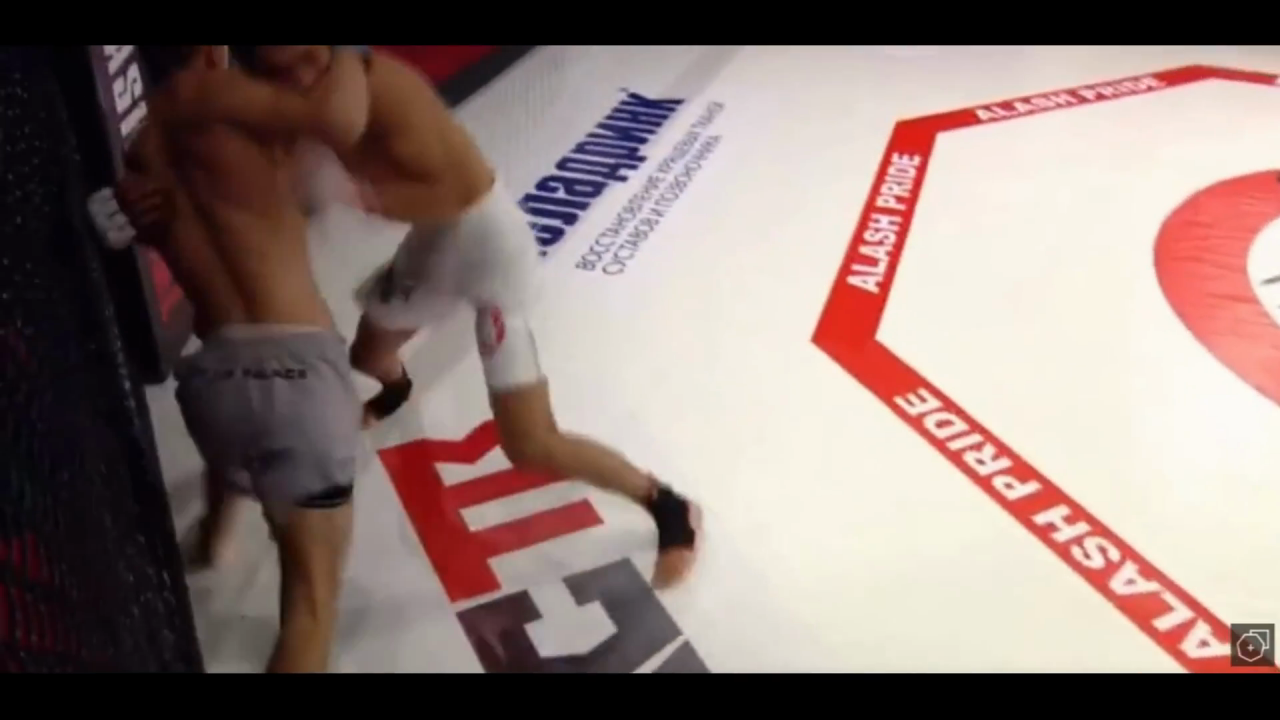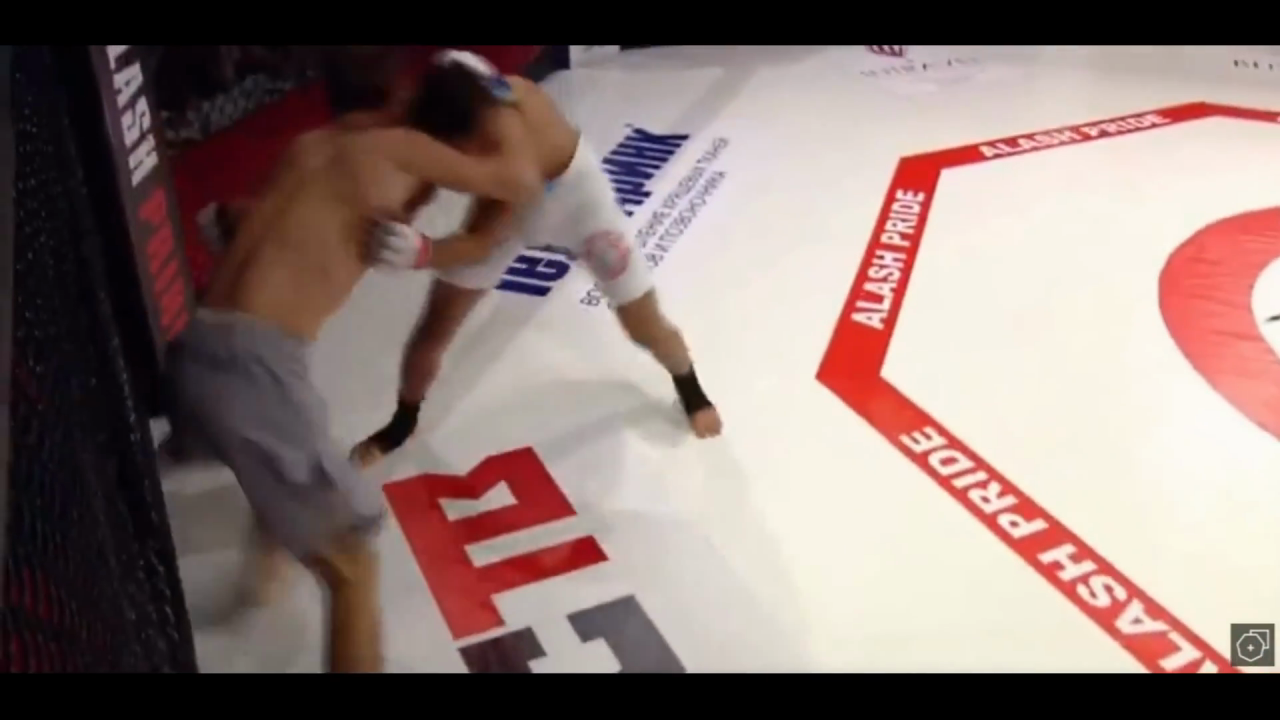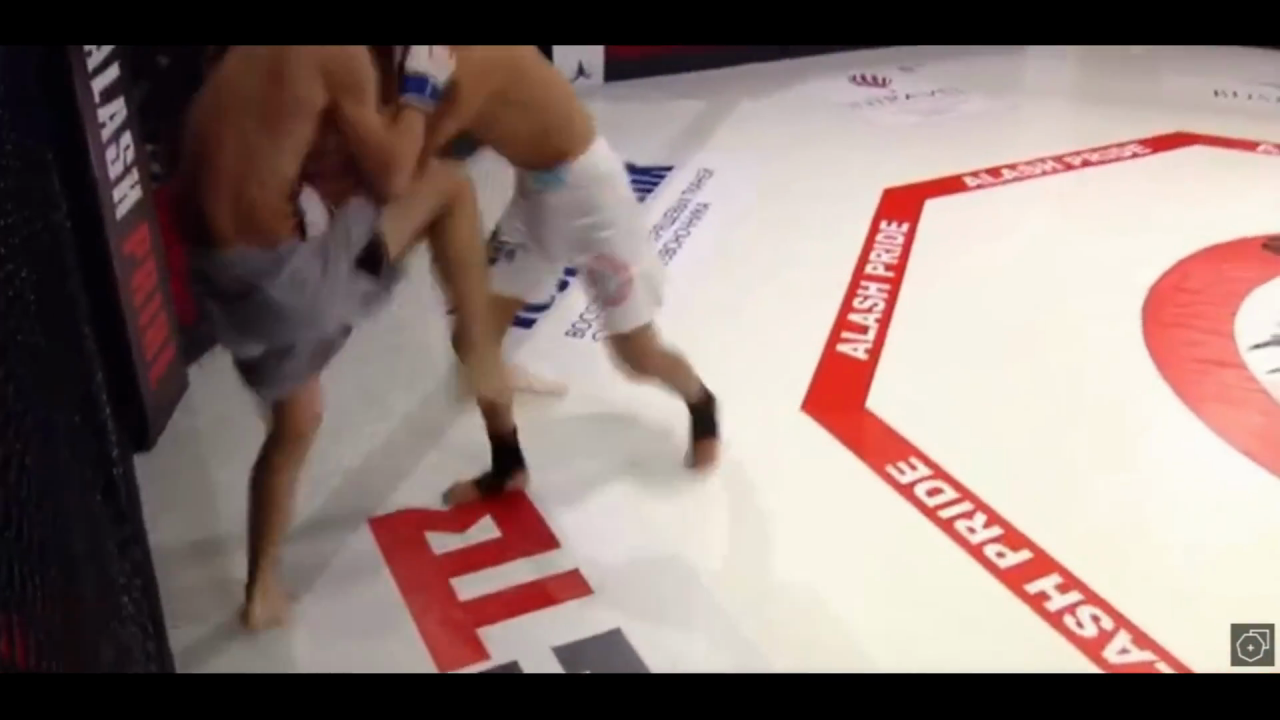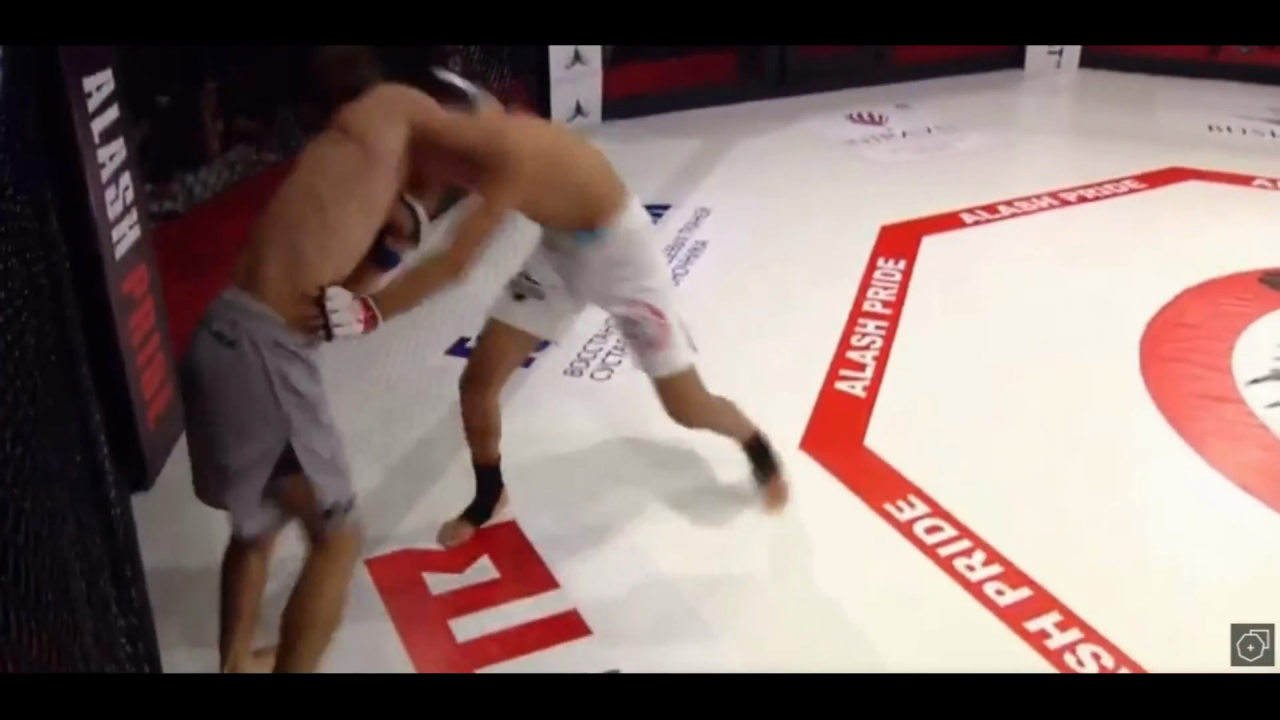
dt=0.4s
person 1, frame 1
left shoulder: (142, 154)
right shoulder: (198, 97)
right elbow: (340, 120)
right wrist: (344, 60)
left hip: (217, 374)
right hip: (300, 372)
left knee: (232, 457)
right knee: (311, 603)
left ankle: (214, 534)
person 1, frame 2
left shoulder: (307, 149)
right shoulder: (398, 149)
right elbow: (522, 184)
left wrist: (387, 239)
left hip: (193, 362)
right hip: (254, 369)
right knee: (353, 575)
left ankle: (269, 556)
person 1, frame 3
left shoulder: (246, 59)
right shoulder: (336, 56)
right elbow: (393, 179)
right wrist: (419, 94)
left hip: (221, 285)
right hip: (283, 278)
left knee: (296, 426)
right knee: (450, 187)
left ankle: (262, 592)
right ankle: (483, 360)
person 1, frame 4
left shoulder: (330, 148)
right shoulder: (388, 109)
left wrist: (379, 225)
left hip: (217, 336)
right hip: (265, 351)
left knee: (258, 521)
right knee: (338, 543)
left ankle: (237, 663)
person 2, frame 1
left shoulder: (383, 87)
left elbow: (443, 191)
left wrist: (359, 192)
left hip: (487, 240)
right hip: (437, 234)
left knee: (530, 446)
right knee: (368, 358)
left ankle: (669, 506)
right ankle: (397, 390)
person 2, frame 2
left shoulder: (508, 126)
left elbow: (486, 241)
left hip: (571, 185)
right hip: (501, 195)
left knee: (648, 330)
right knee: (432, 333)
left ankle: (690, 388)
right ankle: (402, 423)
person 2, frame 3
left shoulder: (468, 75)
left hip: (589, 191)
right hip: (535, 189)
left knee: (639, 356)
left ankle: (701, 405)
right ankle: (507, 466)
person 2, frame 4
left shoulder: (512, 155)
left elbow: (457, 262)
left wrist: (370, 311)
left hip: (620, 248)
right hip: (562, 246)
left knee: (689, 408)
right knee: (478, 380)
left ankle: (756, 445)
right ankle: (488, 495)
